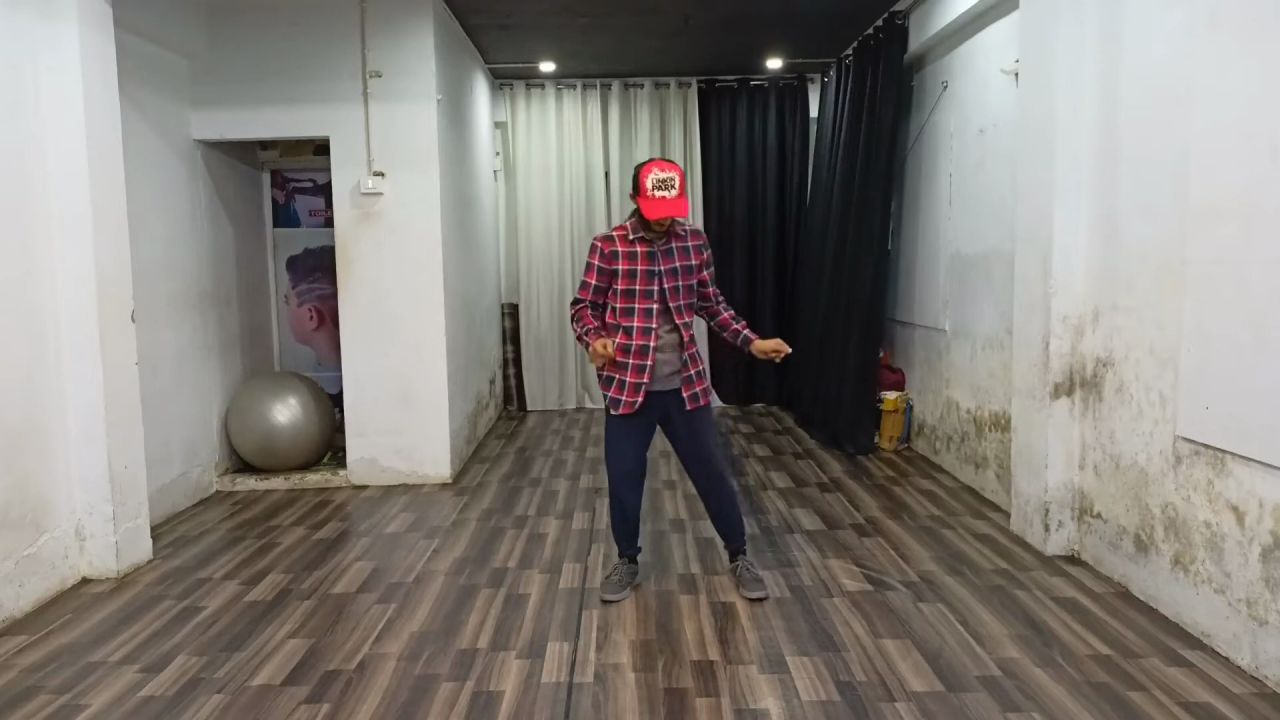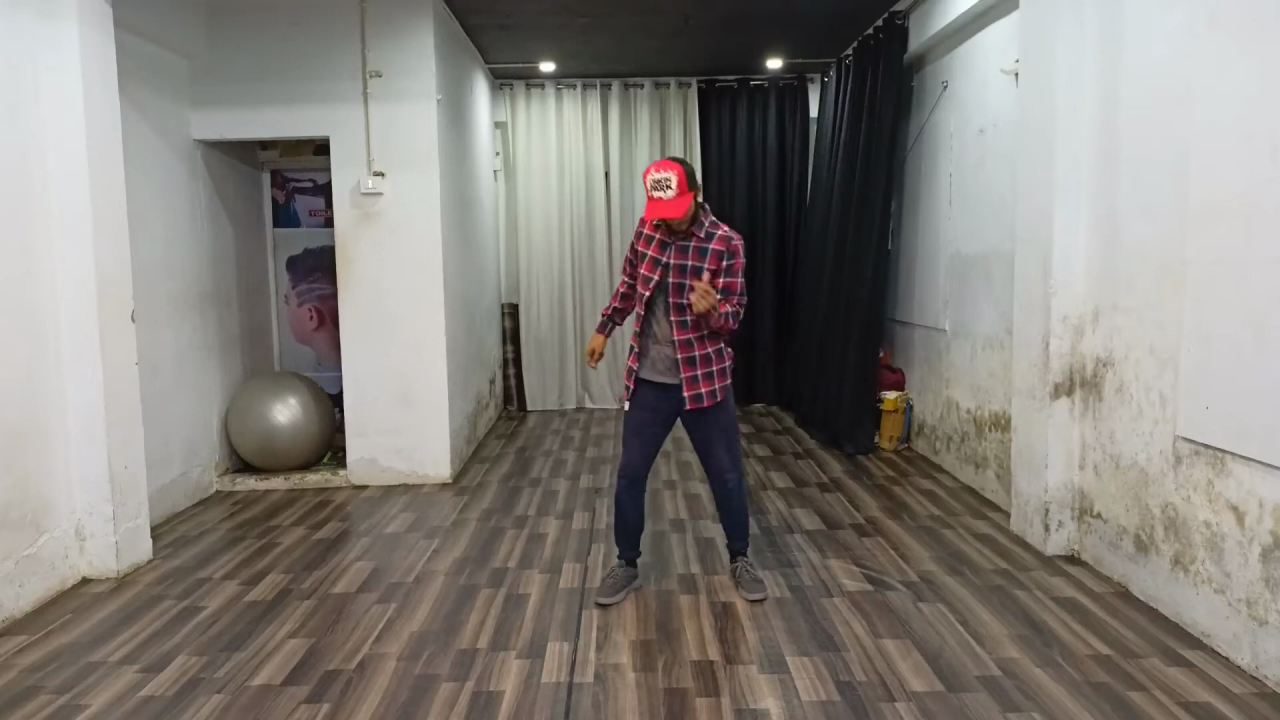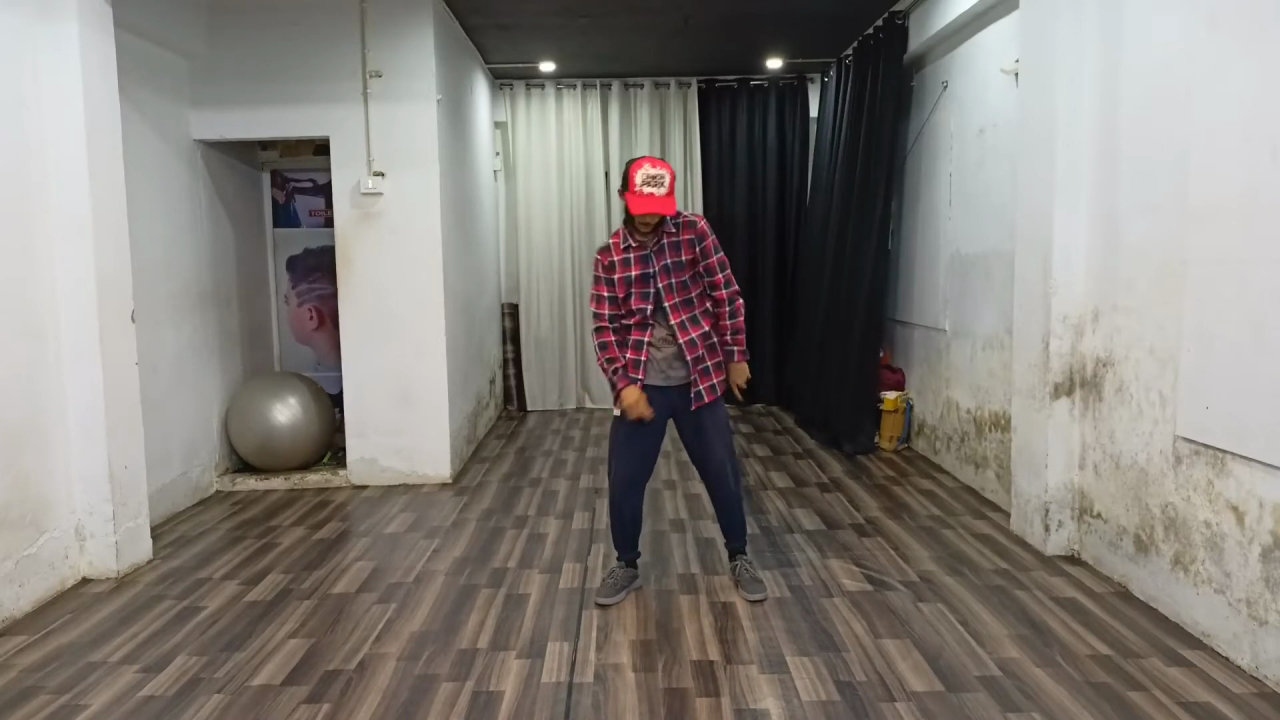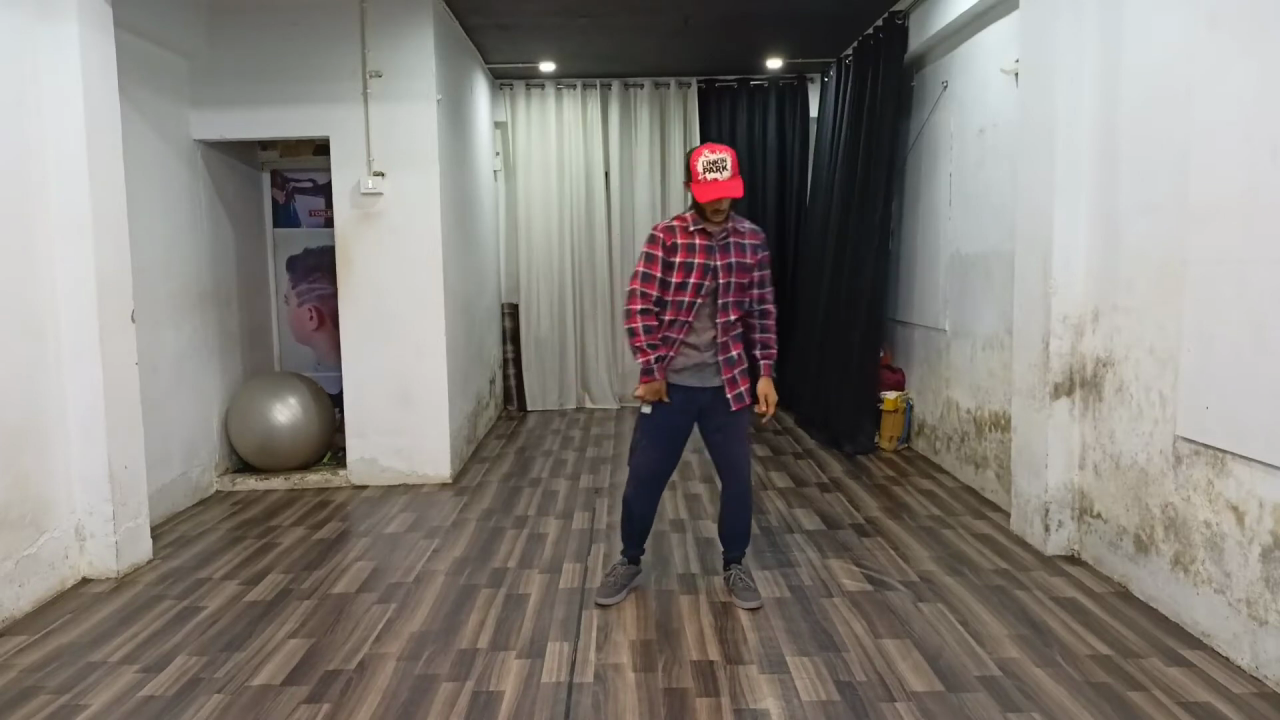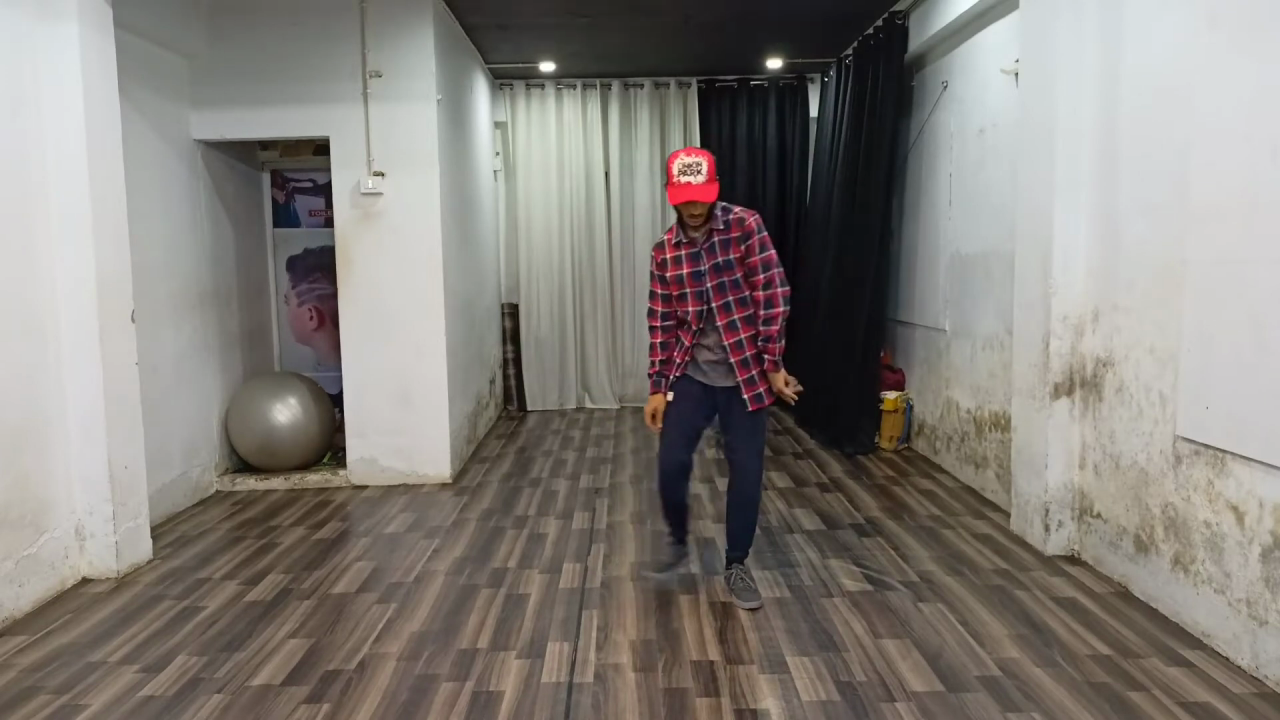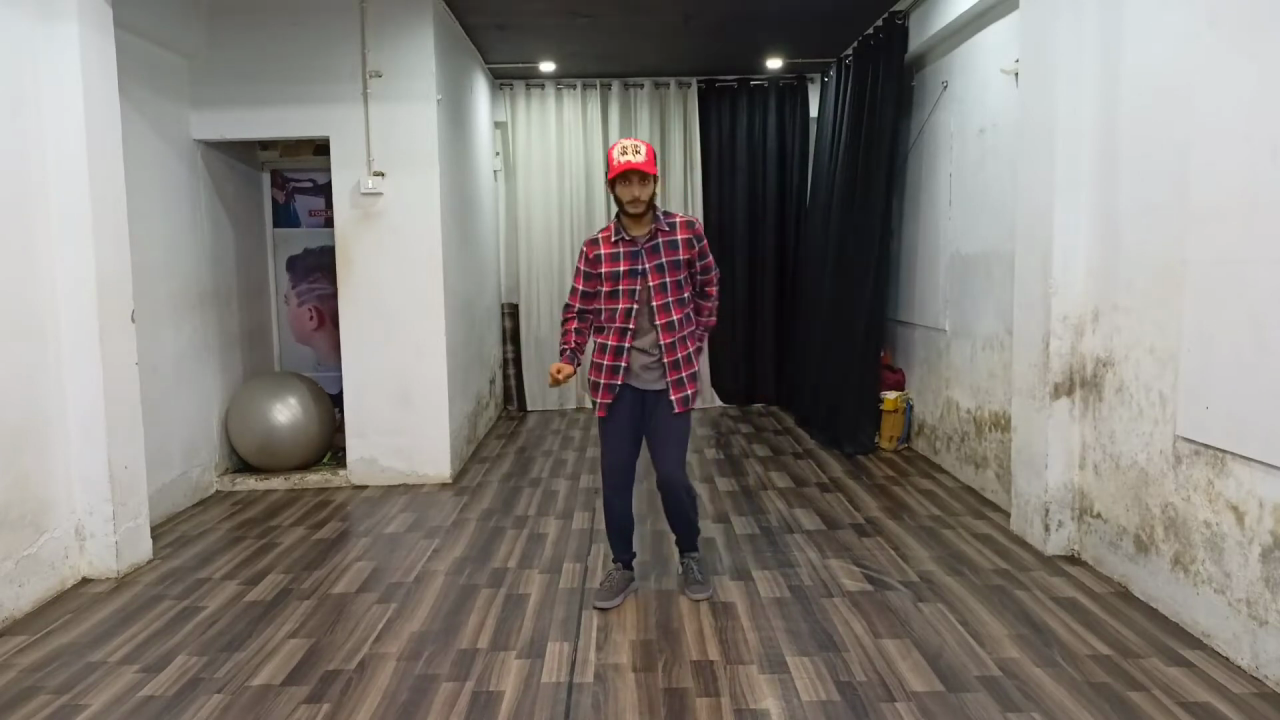
dt=0.7s
person 1, frame 1
left shoulder: (694, 241)
right shoulder: (608, 246)
left elbow: (711, 303)
right elbow: (583, 306)
left wrist: (752, 342)
right wrist: (595, 338)
left hip: (685, 383)
right hip: (627, 385)
left knee: (713, 471)
right knee: (624, 477)
left ankle: (738, 556)
right ankle: (627, 562)
person 1, frame 2
left shoulder: (726, 243)
right shoulder: (647, 232)
left elbow: (732, 317)
left wrist: (710, 308)
right wrist: (604, 330)
left hip: (705, 378)
right hip: (648, 379)
left knee: (726, 472)
right knee: (631, 474)
left ankle: (740, 559)
right ankle: (627, 564)
person 1, frame 3
left shoulder: (694, 231)
right shoulder: (609, 255)
left elbow: (726, 294)
right elbow: (605, 327)
left wrist: (736, 356)
right wrist: (623, 384)
left hip: (698, 377)
right hip: (641, 383)
left knee: (723, 472)
right knee: (624, 480)
left ankle: (738, 557)
right ankle: (626, 565)
person 1, frame 4
left shoulder: (752, 240)
right shoulder: (667, 237)
left elbow: (762, 311)
right elbow: (640, 307)
left wrist: (765, 374)
right wrist: (652, 373)
left hip: (728, 381)
right hip: (670, 382)
left knee: (738, 477)
right knee: (645, 477)
left ankle: (734, 565)
right ankle: (628, 564)
person 1, frame 5
left shoulder: (745, 226)
right shoulder: (665, 250)
left elbow: (773, 294)
right elbow: (661, 322)
left wrist: (772, 364)
right wrist: (657, 387)
left hip: (745, 375)
right hip: (692, 375)
left knee: (746, 474)
right knee: (672, 462)
left ankle: (735, 564)
right ankle: (678, 542)
person 1, frame 6
left shoulder: (687, 232)
right shoulder: (595, 248)
left elbow: (706, 295)
right elbow: (580, 311)
left wrist: (692, 348)
right wrist: (569, 359)
left hip: (672, 381)
right hip: (616, 383)
left knee: (672, 478)
right knee: (616, 479)
left ankle: (689, 555)
right ankle: (623, 567)
